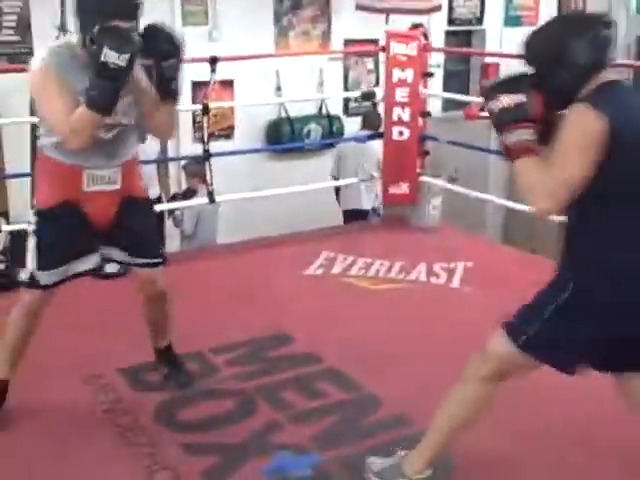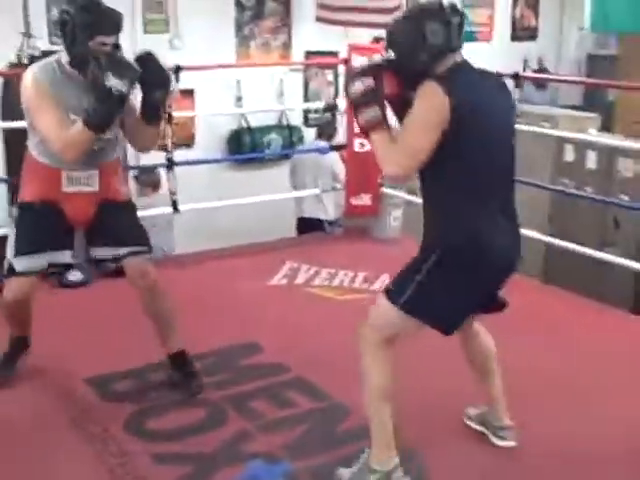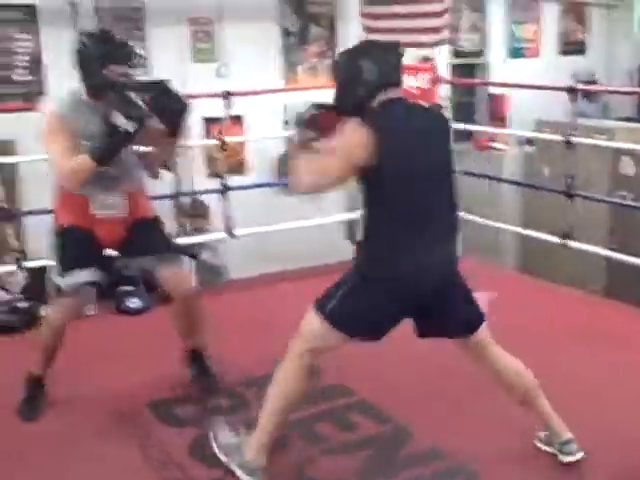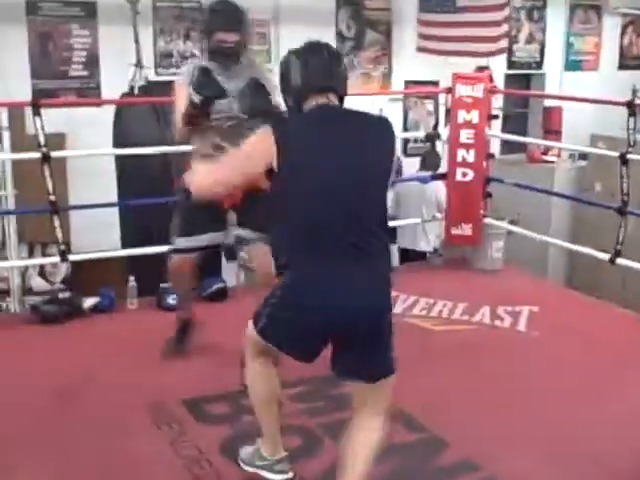
dt=0.4s
person 1, frame 1
left shoulder: (591, 115)
left elbow: (547, 200)
left wrist: (517, 136)
right wrist: (545, 126)
left hip: (595, 282)
left knee: (487, 369)
person 1, frame 2
left shoulder: (437, 91)
right shoulder: (494, 87)
left elbow: (397, 165)
left wrist: (370, 111)
right wrist: (405, 102)
left hip: (458, 245)
right hip: (500, 240)
left knee: (376, 336)
right knee: (465, 321)
right ankle: (499, 419)
person 1, frame 3
left shoulder: (364, 127)
right shoulder: (434, 121)
left elbow: (306, 182)
left wrist: (309, 145)
left hip: (388, 270)
right hip: (439, 265)
left knee: (304, 347)
right knee: (483, 347)
right ankle: (561, 436)
person 1, frame 4
left shoulder: (278, 137)
right shoulder: (382, 131)
left elbow: (205, 184)
left wrist: (194, 171)
left hip: (306, 289)
right hip: (371, 291)
left knee: (255, 348)
right knee: (371, 411)
person 2, frame 1
left shoulder: (129, 65)
right shoulder: (51, 66)
left elbow: (164, 129)
right elbow: (75, 137)
left wrist: (168, 72)
right wrist: (106, 80)
left hip: (122, 184)
right hip: (66, 189)
left knee: (155, 284)
right knee: (34, 297)
left ankle: (165, 354)
person 2, frame 2
left shoulder: (114, 78)
right shoulder: (39, 79)
left elbow: (143, 142)
right elbow: (66, 148)
left wrist: (155, 97)
right wrist: (103, 103)
left hip: (103, 186)
right hip: (48, 188)
left knee: (144, 275)
left ankle: (178, 358)
person 2, frame 3
left shoulder: (127, 102)
right shoulder: (60, 112)
left elbow: (164, 151)
right elbow: (68, 176)
left wrist: (173, 120)
right wrist: (110, 142)
left hip: (131, 207)
right hip: (81, 213)
left knee: (183, 286)
right knee: (67, 307)
left ankle: (195, 356)
right ankle: (36, 382)
person 2, frame 4
left shoulder: (256, 74)
right shoulder: (192, 76)
right elbow: (183, 132)
left wrist: (266, 109)
right wrist: (198, 102)
right knee: (182, 260)
right ankle: (185, 321)
